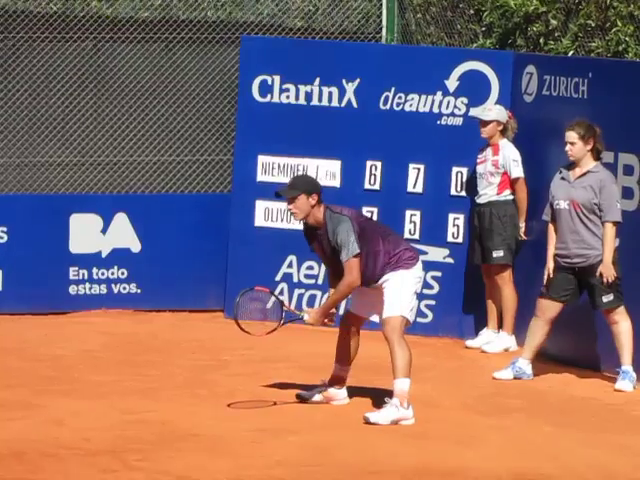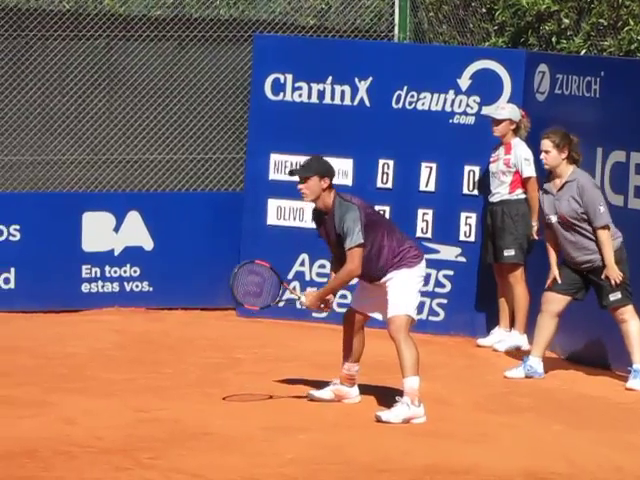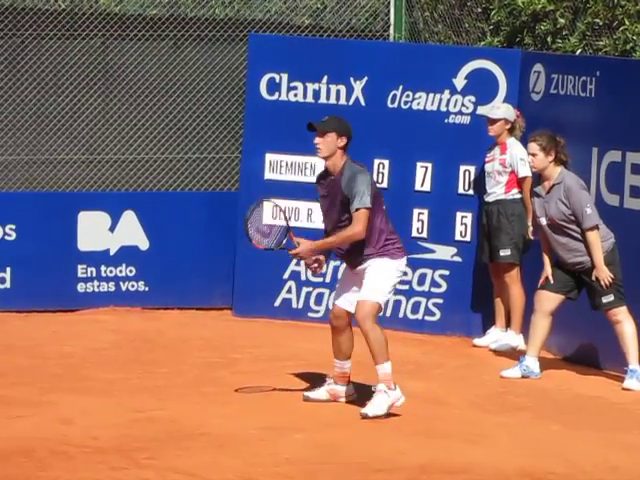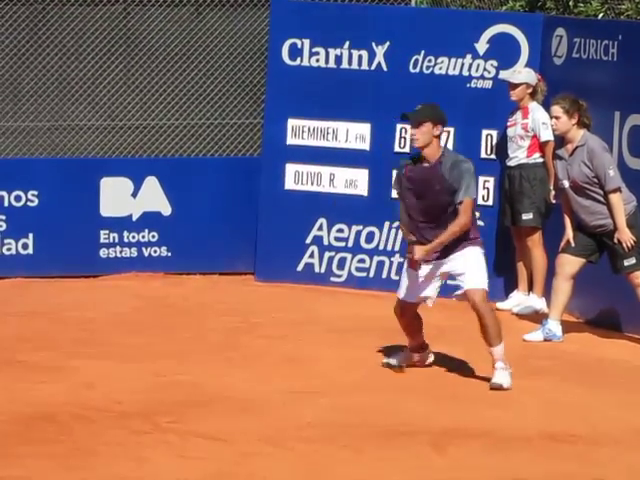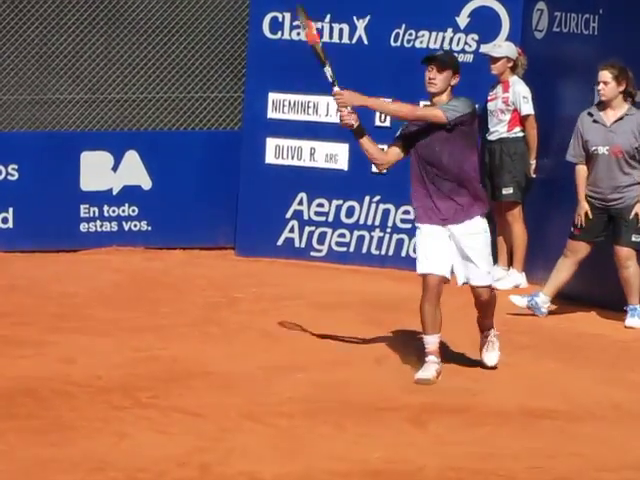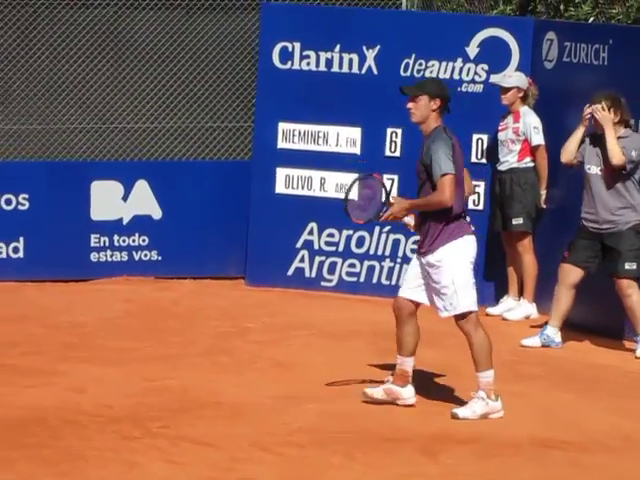
dt=0.7s
person 1, frame 1
left shoulder: (341, 223)
right shoulder: (311, 230)
left elbow: (352, 279)
right elbow: (335, 268)
left wrist: (322, 311)
right wrist: (329, 305)
left hip: (402, 268)
right hip: (373, 274)
left knee: (392, 329)
right knee: (348, 324)
left ankle: (401, 405)
right ankle: (336, 387)
person 1, frame 2
left shoulder: (349, 211)
right shoulder: (320, 214)
left elbow: (353, 267)
right elbow: (339, 255)
left wrist: (319, 295)
right wrist: (331, 291)
left hip: (404, 267)
right hip: (376, 271)
left knee: (398, 327)
right knee: (352, 321)
left ankle: (412, 403)
right ankle: (347, 385)
person 1, frame 3
left shoulder: (358, 176)
right shoulder: (323, 180)
left elbow: (358, 230)
left wrist: (314, 247)
right wrist: (322, 255)
left hip: (384, 257)
right hip: (357, 261)
left knee: (364, 314)
right knee: (338, 318)
left ankle: (388, 388)
right ankle: (339, 384)
person 1, frame 4
left shoulder: (461, 167)
right shoulder: (406, 172)
left elbow: (464, 219)
left wrist: (432, 246)
right wrist: (413, 245)
left hip: (463, 247)
right hip: (424, 251)
left knee: (478, 299)
right knee: (403, 307)
left ankle: (500, 364)
right ankle: (418, 351)
person 1, frame 5
left shoulder: (462, 107)
right shoulder: (412, 125)
left elbow: (414, 114)
right elbow: (385, 160)
left wrist: (363, 101)
right wrist: (356, 128)
left hip: (468, 217)
right hip: (430, 219)
left knee: (482, 291)
right knee: (431, 285)
left ankle: (489, 334)
right ankle: (432, 358)
person 1, frame 6
left shoulder: (438, 143)
right shoulder: (437, 141)
left elbow: (446, 197)
right elbow: (465, 189)
left wrist: (407, 206)
right wrist: (415, 209)
left hip: (449, 245)
right hip: (430, 246)
left knee: (467, 319)
right knee: (403, 308)
left ankle: (489, 396)
right ankle: (401, 385)
person 2, frame 1
left shoulder: (603, 178)
right shoulder: (559, 178)
left elbow: (610, 222)
left wrist: (607, 260)
right wrist: (550, 257)
left hip: (596, 260)
right hip: (564, 261)
left knee: (615, 313)
right knee: (544, 310)
left ankle: (627, 372)
right ankle: (523, 365)
person 2, frame 2
left shoulder: (583, 183)
right shoulder: (545, 189)
left elbow: (602, 226)
right elbow: (550, 230)
left wrist: (610, 264)
right wrist: (553, 265)
left hip: (605, 258)
right hip: (572, 261)
right knee: (549, 304)
right ankle: (534, 363)
person 2, frame 3
left shoulder: (571, 184)
right shoulder: (537, 190)
left elbow: (591, 226)
right elbow: (543, 231)
left wrist: (598, 265)
right wrist: (547, 264)
left hip: (599, 258)
right hip: (566, 261)
left knee: (617, 313)
right knee: (542, 303)
right ankle: (530, 364)
person 2, frame 4
left shoulder: (594, 147)
right shoulder: (559, 152)
left elbow: (613, 188)
right elbow: (564, 194)
right wrist: (568, 227)
left hip: (620, 221)
right hip: (587, 225)
right knee: (563, 267)
right ankle: (552, 327)
person 2, frame 5
right shoulder: (586, 119)
right elbow: (580, 163)
right wrist: (581, 200)
right hip: (594, 201)
right knee: (573, 251)
right ankle: (541, 300)
person 2, frame 6
right shoulder: (590, 140)
left elbow: (617, 160)
right elbow: (566, 158)
left wrist: (607, 127)
right wrist: (583, 126)
right hip: (590, 226)
right knee: (566, 275)
right ankle: (551, 333)
person 3, frame 1
left shoulder: (507, 150)
right shoulder: (484, 152)
left elbow: (520, 188)
right elbow: (482, 185)
left wrist: (521, 223)
right wrist: (481, 212)
left hip: (501, 213)
right hip: (482, 213)
left knee: (503, 277)
right knee: (488, 276)
left ankle: (507, 336)
right ankle: (491, 330)
person 3, frame 2
left shoulder: (520, 150)
right shoulder: (497, 151)
left elbow: (532, 187)
right elbow: (496, 183)
left wrist: (534, 222)
right wrist: (493, 211)
left hip: (514, 212)
right hip: (495, 211)
left knee: (515, 276)
right knee: (500, 275)
left ankle: (519, 335)
right ankle: (503, 329)
person 3, frame 3
left shoulder: (515, 149)
right shoulder: (492, 151)
left elbow: (527, 186)
right elbow: (491, 183)
left wrist: (529, 221)
right wrist: (490, 210)
left hip: (509, 211)
right hip: (491, 211)
left knee: (510, 275)
right knee: (496, 275)
left ankle: (515, 335)
right ankle: (499, 329)
person 3, frame 4
left shoulder: (537, 113)
right shoulder: (514, 115)
left elbow: (549, 150)
right elbow: (513, 147)
left wrist: (551, 185)
right wrist: (511, 174)
left hip: (531, 176)
right hip: (512, 175)
left knee: (532, 240)
right knee: (518, 239)
left ankle: (538, 298)
right ankle: (521, 293)
person 3, frame 5
left shoulder: (518, 87)
right shoulder: (494, 89)
left elbow: (530, 125)
right elbow: (492, 122)
left wrist: (531, 159)
right wrist: (489, 151)
left hip: (511, 150)
right hip: (493, 150)
left knee: (513, 215)
right knee: (498, 214)
left ankle: (518, 273)
right ankle: (502, 267)
person 3, frame 6
left shoulder: (529, 118)
right shoulder: (505, 119)
left elbow: (541, 155)
right elbow: (503, 152)
left wrist: (542, 189)
right wrist: (501, 179)
left hip: (522, 180)
right hip: (503, 180)
left knee: (523, 245)
right knee: (509, 244)
left ankle: (528, 303)
right ankle: (512, 298)
